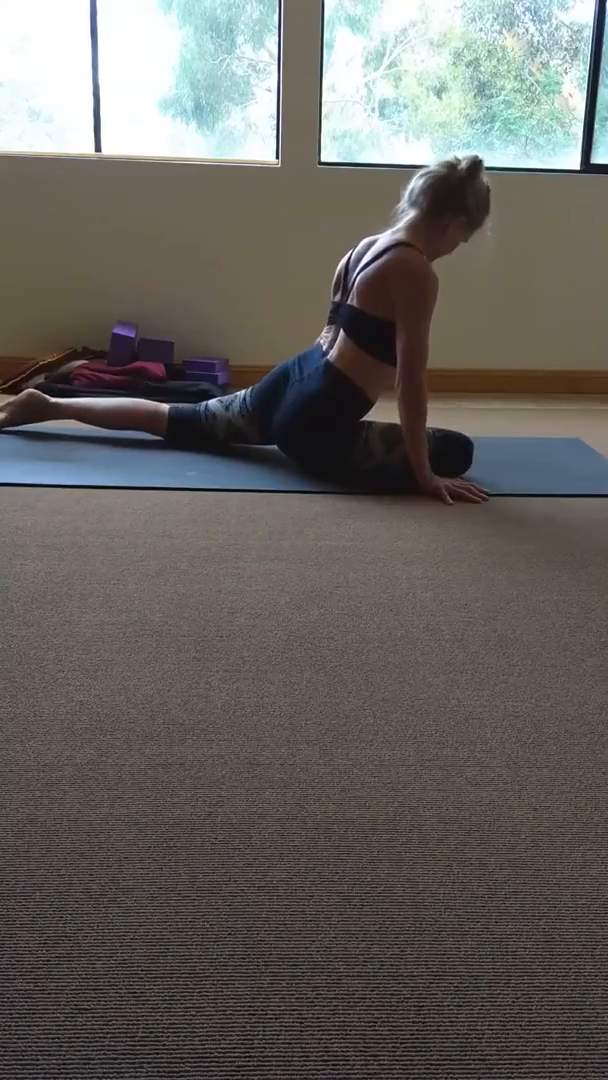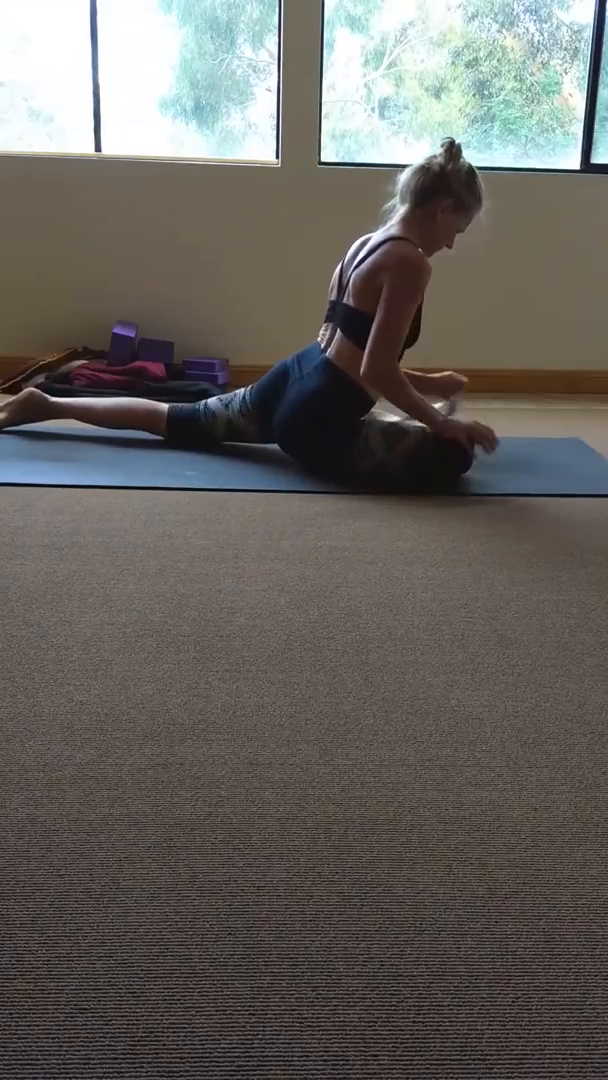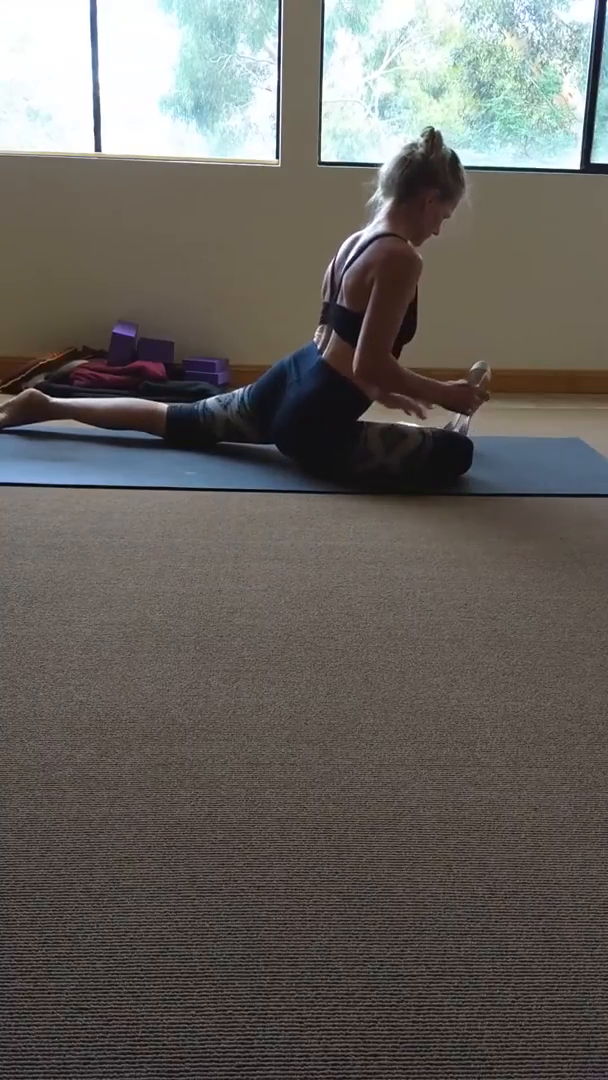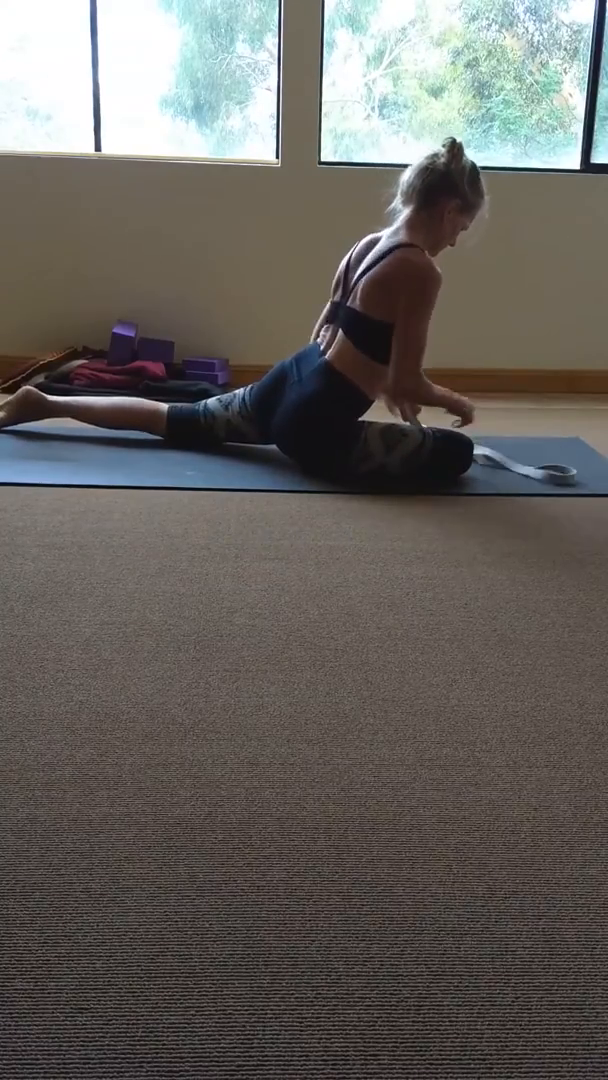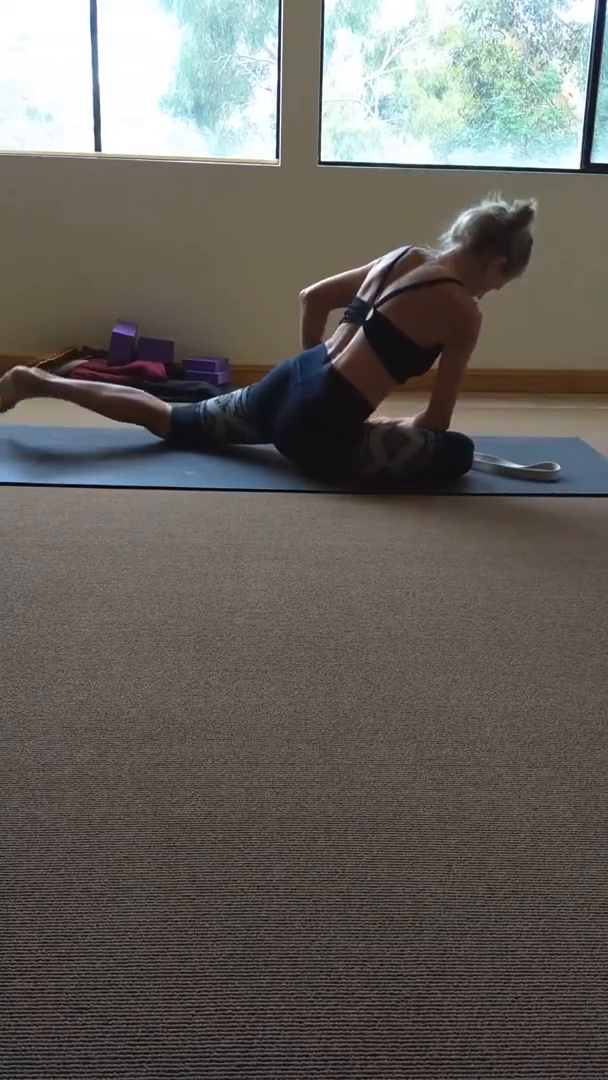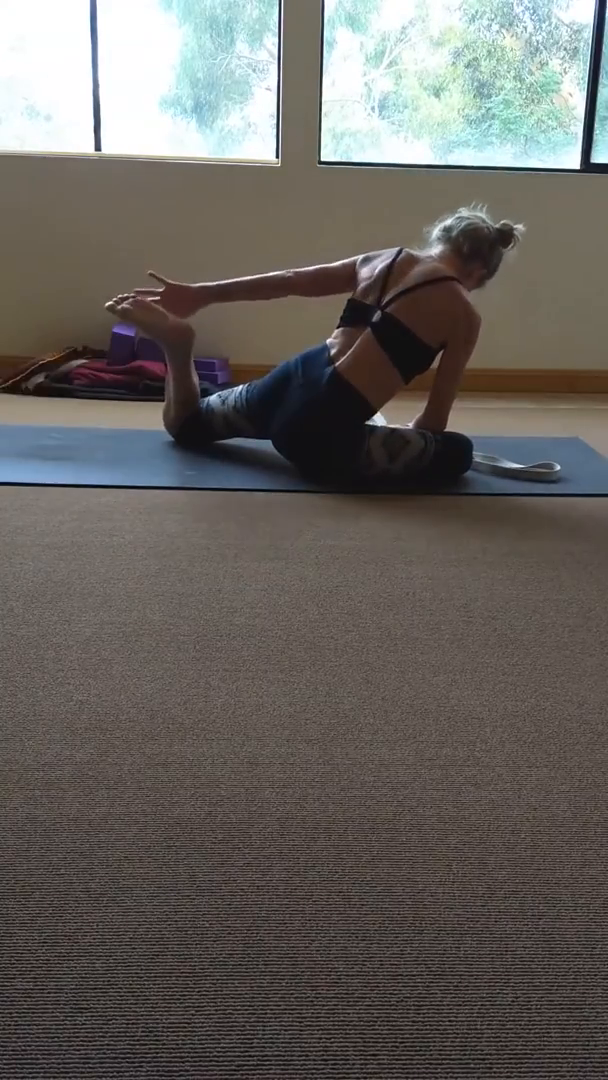
dt=0.7s
person 1, frame 1
left shoulder: (367, 246)
right shoulder: (416, 273)
right elbow: (410, 381)
right wrist: (424, 475)
left hip: (292, 382)
right hip: (317, 426)
left knee: (176, 420)
left ankle: (48, 405)
person 1, frame 2
left shoulder: (365, 244)
right shoulder: (409, 264)
right elbow: (378, 371)
left wrist: (423, 385)
right wrist: (446, 425)
left hip: (291, 381)
right hip: (317, 425)
left knee: (176, 420)
left ankle: (48, 404)
person 1, frame 3
left shoulder: (355, 242)
right shoulder: (401, 259)
right elbow: (370, 365)
left wrist: (388, 393)
right wrist: (444, 394)
left hip: (287, 384)
right hip: (314, 425)
left knee: (174, 420)
left ankle: (47, 405)
person 1, frame 4
left shoulder: (366, 246)
right shoulder: (419, 271)
right elbow: (406, 382)
left wrist: (385, 390)
right wrist: (450, 400)
left hip: (287, 384)
right hip: (315, 426)
left knee: (173, 419)
left ankle: (44, 402)
person 1, frame 5
left shoulder: (398, 258)
right shoulder: (463, 314)
left elbow: (312, 297)
right elbow: (437, 420)
right wrist: (395, 427)
left hip: (289, 382)
right hip: (318, 430)
left knee: (172, 420)
left ankle: (43, 381)
person 1, frame 6
left shoulder: (381, 260)
right shoulder: (463, 316)
left elbow: (291, 281)
right elbow: (434, 422)
left wrist: (201, 294)
right wrist: (405, 434)
left hip: (290, 383)
right hip: (321, 433)
left knee: (185, 425)
left ankle: (175, 342)
